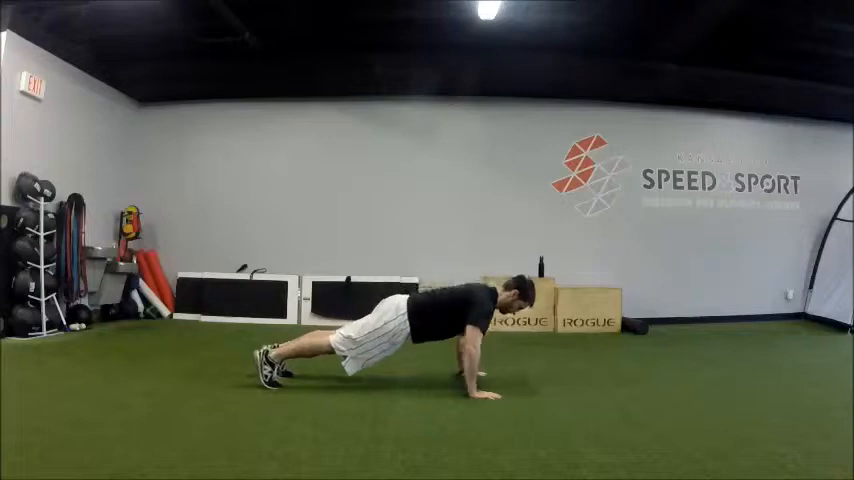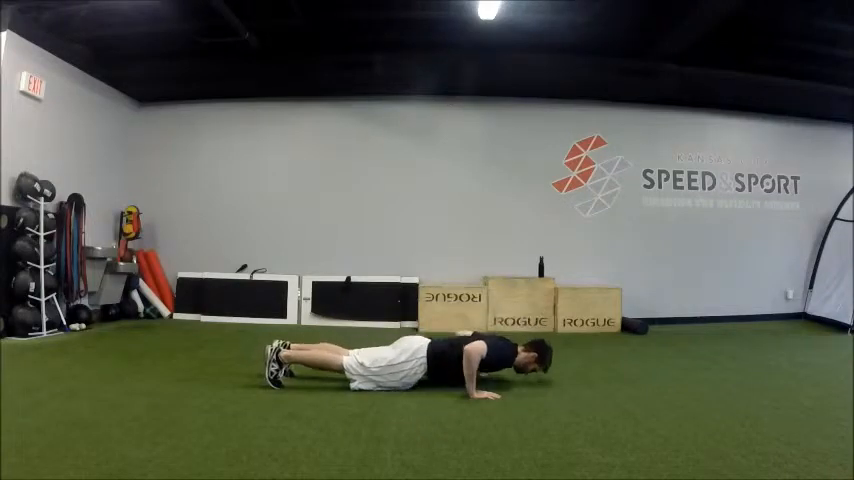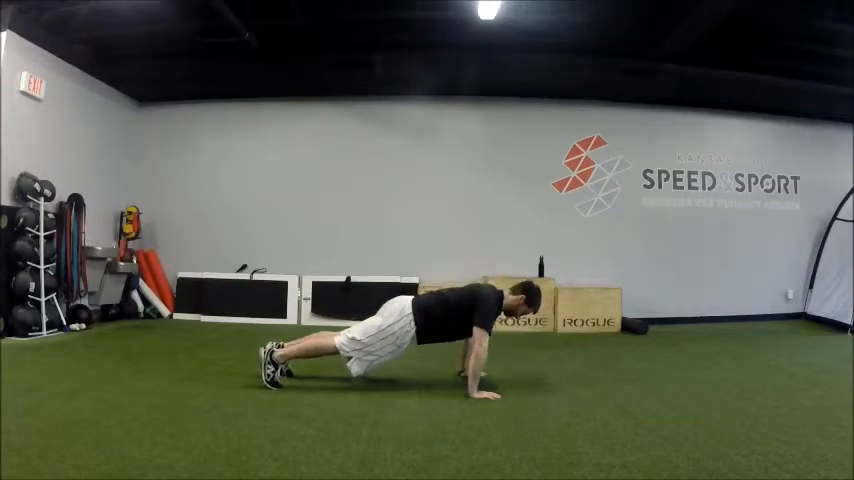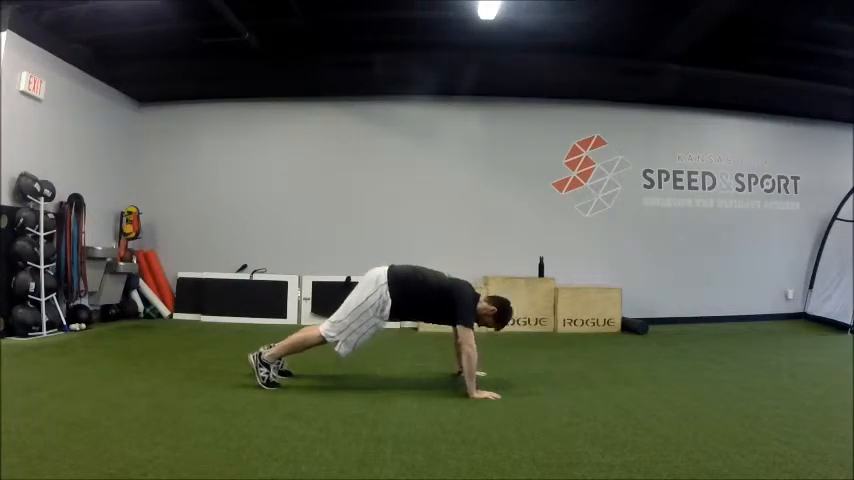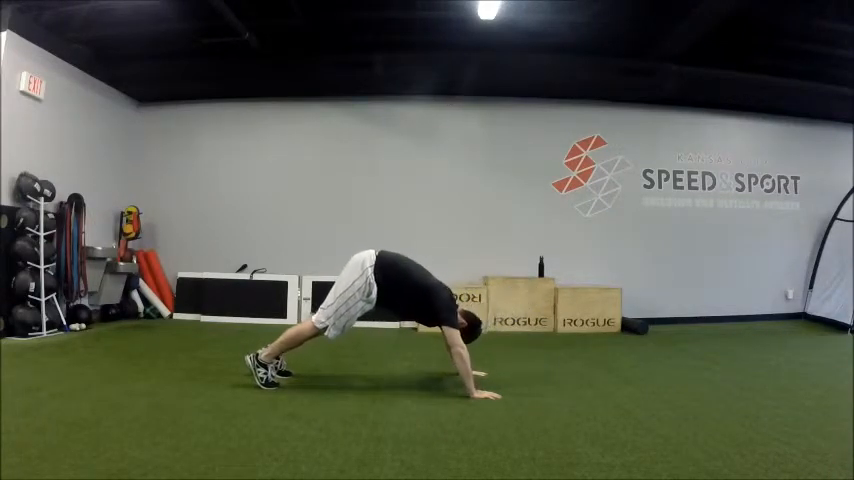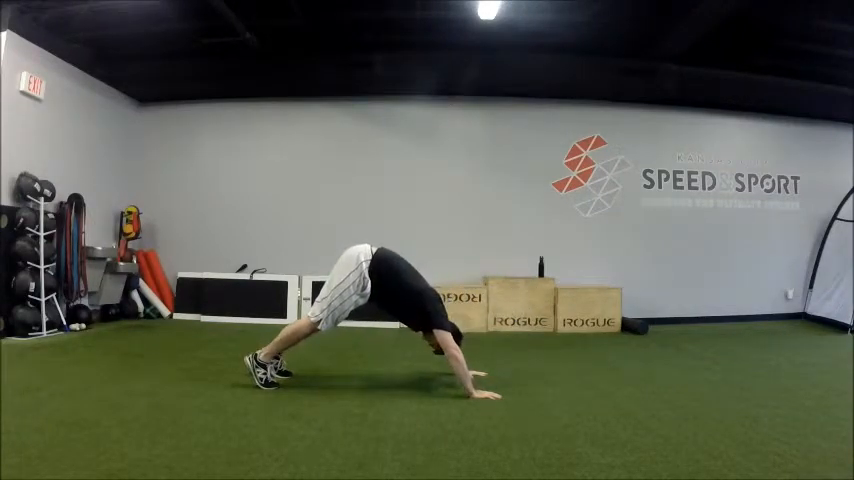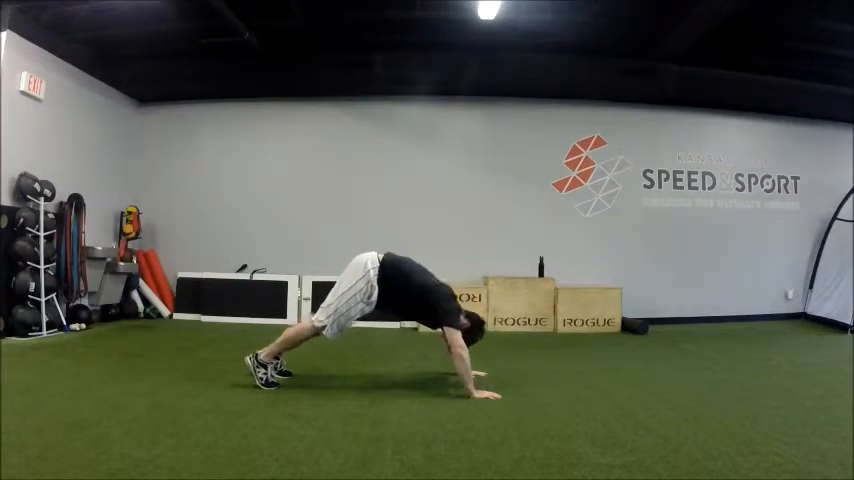
dt=0.7s
person 1, frame 1
left shoulder: (481, 295)
right shoulder: (484, 301)
left elbow: (463, 336)
right elbow: (473, 347)
left wrist: (463, 368)
right wrist: (473, 390)
left hip: (401, 310)
right hip: (401, 319)
left knee: (337, 339)
right knee: (336, 345)
left ankle: (278, 350)
right ankle: (273, 356)
person 1, frame 2
left shoulder: (500, 343)
right shoulder: (505, 351)
left elbow: (467, 342)
right elbow: (471, 351)
left wrist: (468, 373)
right wrist: (473, 390)
left hip: (419, 348)
right hip: (417, 360)
left knee: (348, 356)
right knee: (348, 365)
left ankle: (287, 348)
right ankle: (282, 356)
person 1, frame 3
left shoulder: (486, 296)
right shoulder: (490, 301)
left elbow: (470, 336)
right elbow: (480, 346)
left wrist: (465, 368)
right wrist: (474, 390)
left hip: (407, 311)
right hip: (407, 320)
left knee: (343, 340)
right knee: (343, 345)
left ankle: (280, 348)
right ankle: (277, 356)
person 1, frame 4
left shoulder: (461, 298)
right shoulder: (466, 299)
left elbow: (459, 339)
right elbow: (468, 345)
left wrist: (463, 369)
right wrist: (473, 390)
left hip: (385, 286)
right hip: (383, 290)
left knee: (331, 329)
right knee: (330, 333)
left ankle: (273, 352)
right ankle: (266, 358)
person 1, frame 5
left shoulder: (441, 302)
right shoulder: (443, 303)
left elbow: (452, 346)
right elbow: (457, 347)
left wrist: (465, 370)
right wrist: (473, 391)
left hip: (372, 271)
right hip: (369, 272)
left knee: (322, 323)
right knee: (322, 322)
left ankle: (272, 356)
right ankle: (263, 359)
person 1, frame 6
left shoulder: (427, 308)
right shoulder: (432, 309)
left elbow: (451, 352)
right elbow: (452, 351)
left wrist: (463, 371)
right wrist: (472, 391)
left hip: (365, 264)
right hip: (363, 266)
left knee: (320, 320)
right knee: (318, 319)
left ankle: (272, 356)
right ankle: (261, 359)
person 1, frame 7
left shoulder: (443, 303)
right shoulder: (447, 305)
left elbow: (456, 348)
right elbow: (458, 349)
left wrist: (465, 371)
right wrist: (472, 391)
left hip: (373, 271)
right hip: (371, 275)
left knee: (322, 324)
right knee: (321, 323)
left ankle: (273, 356)
right ankle: (263, 358)
